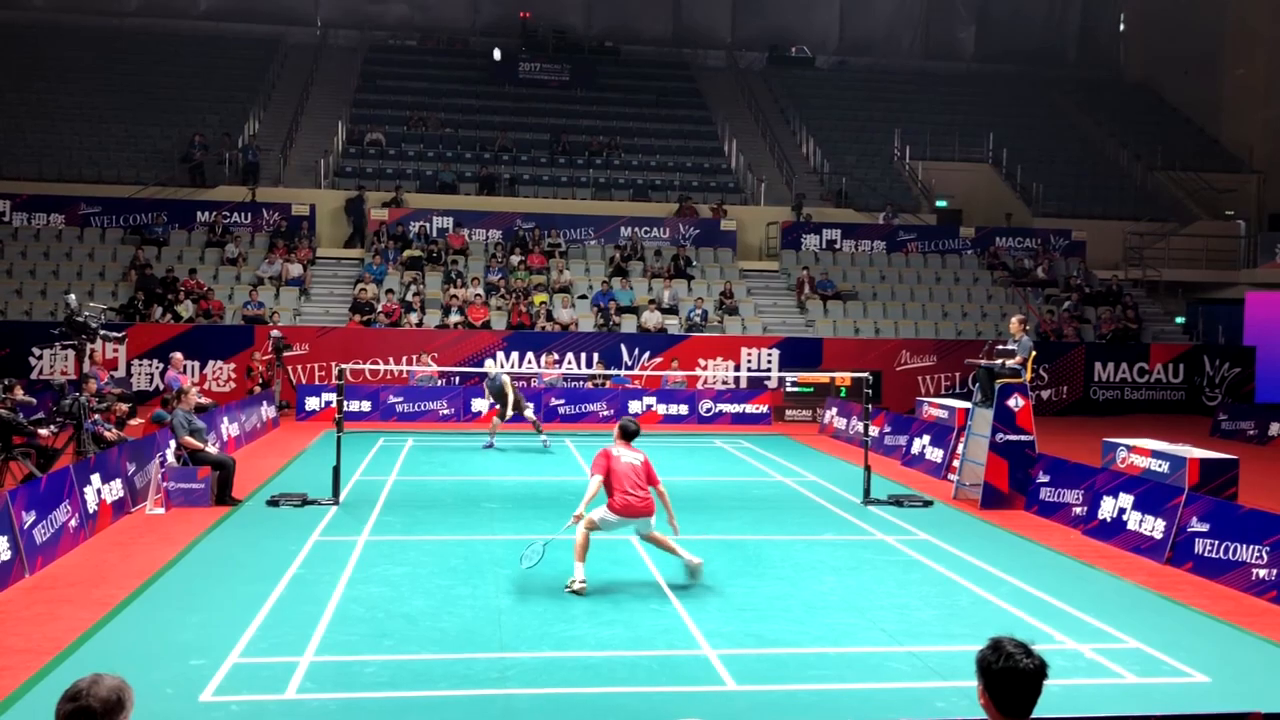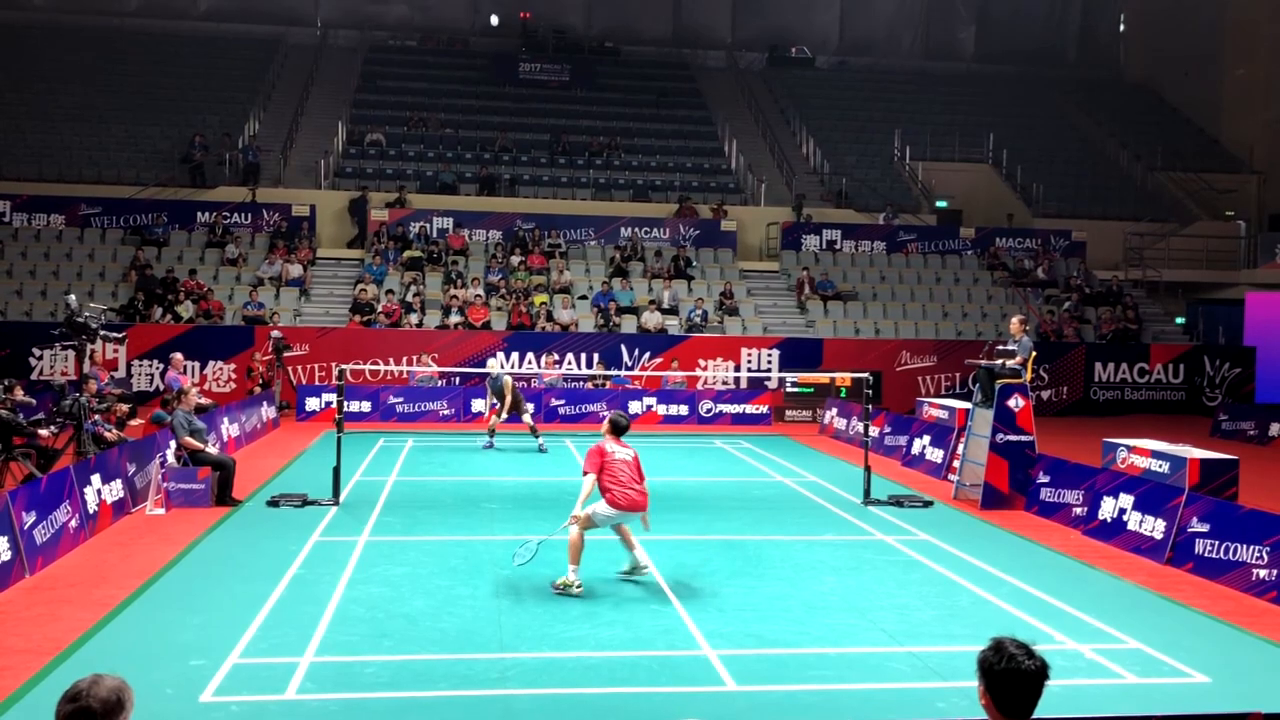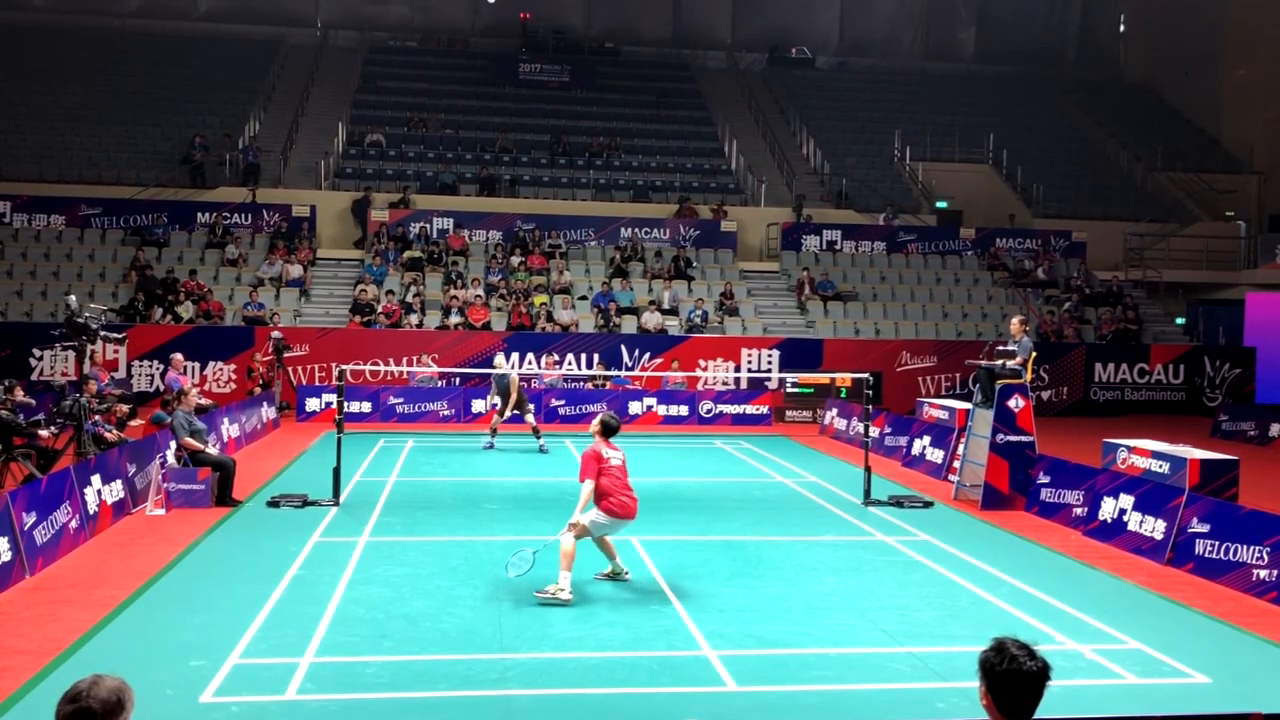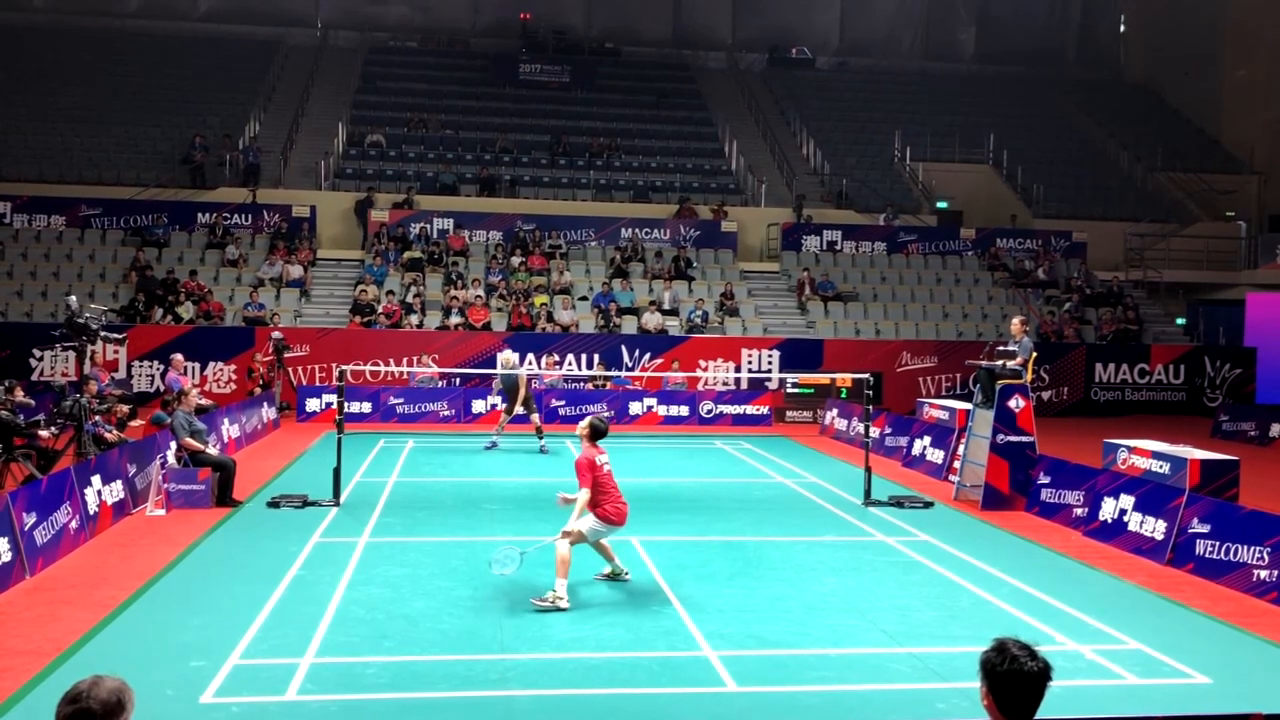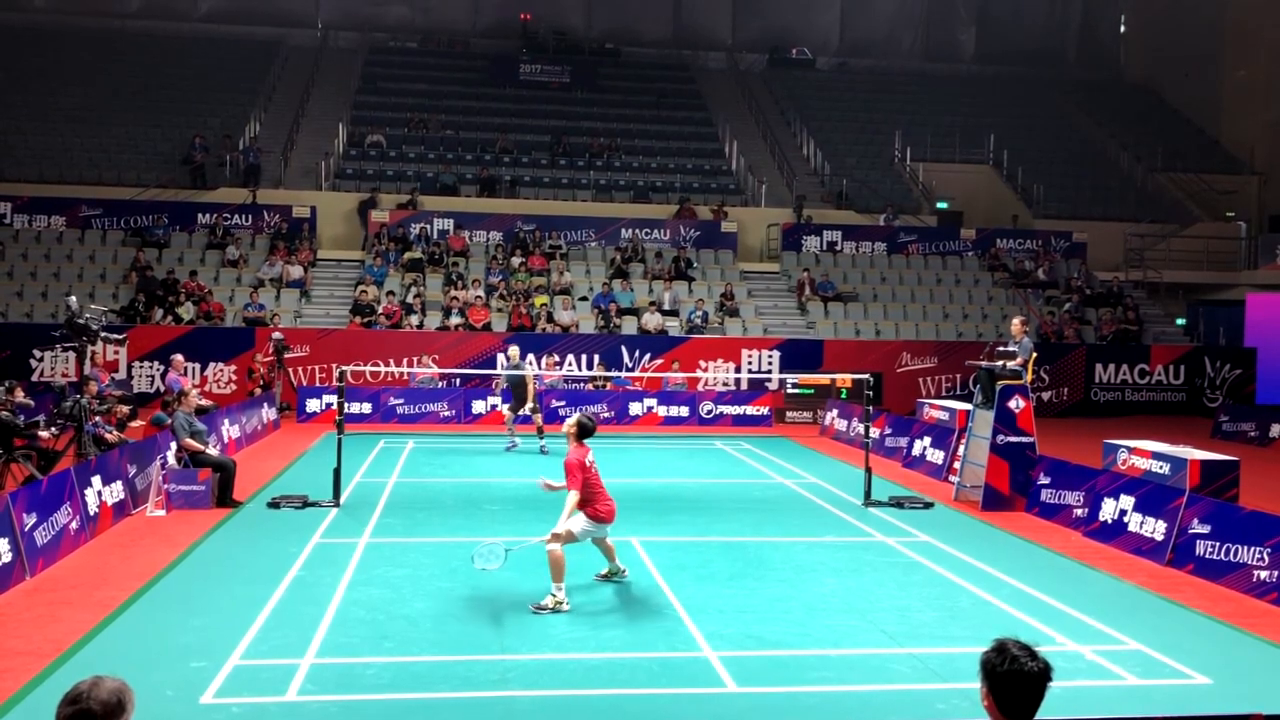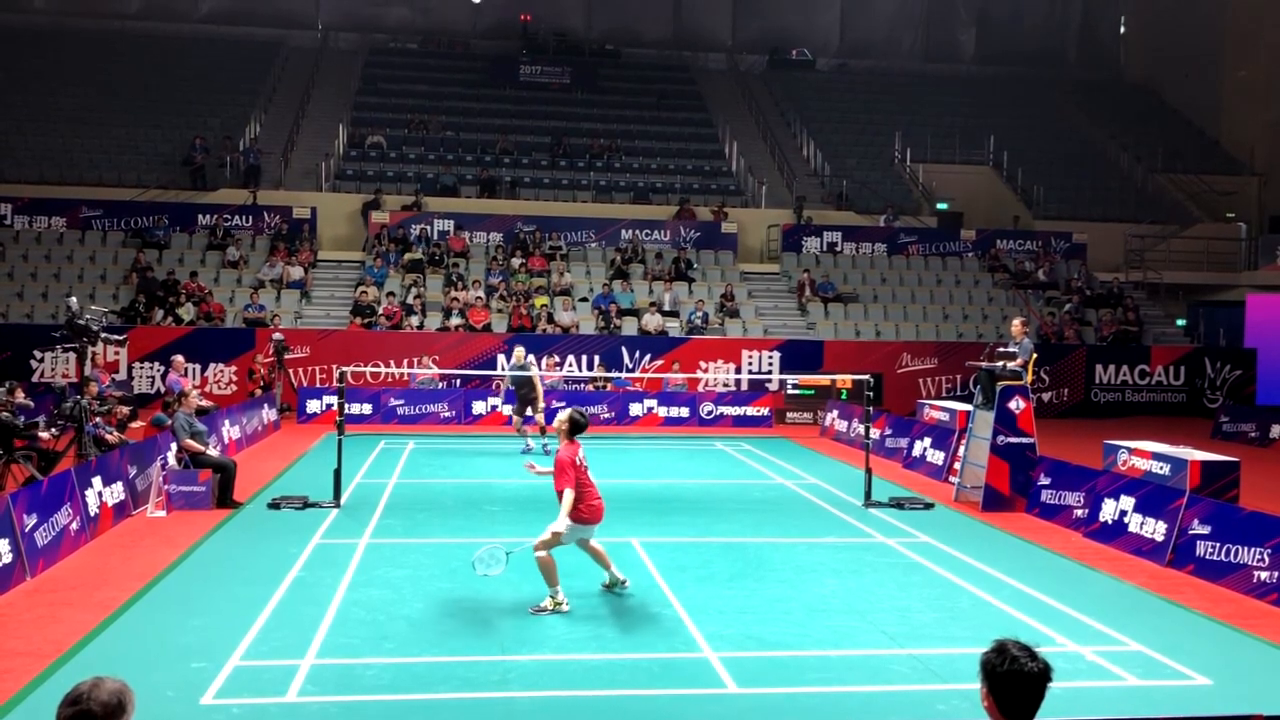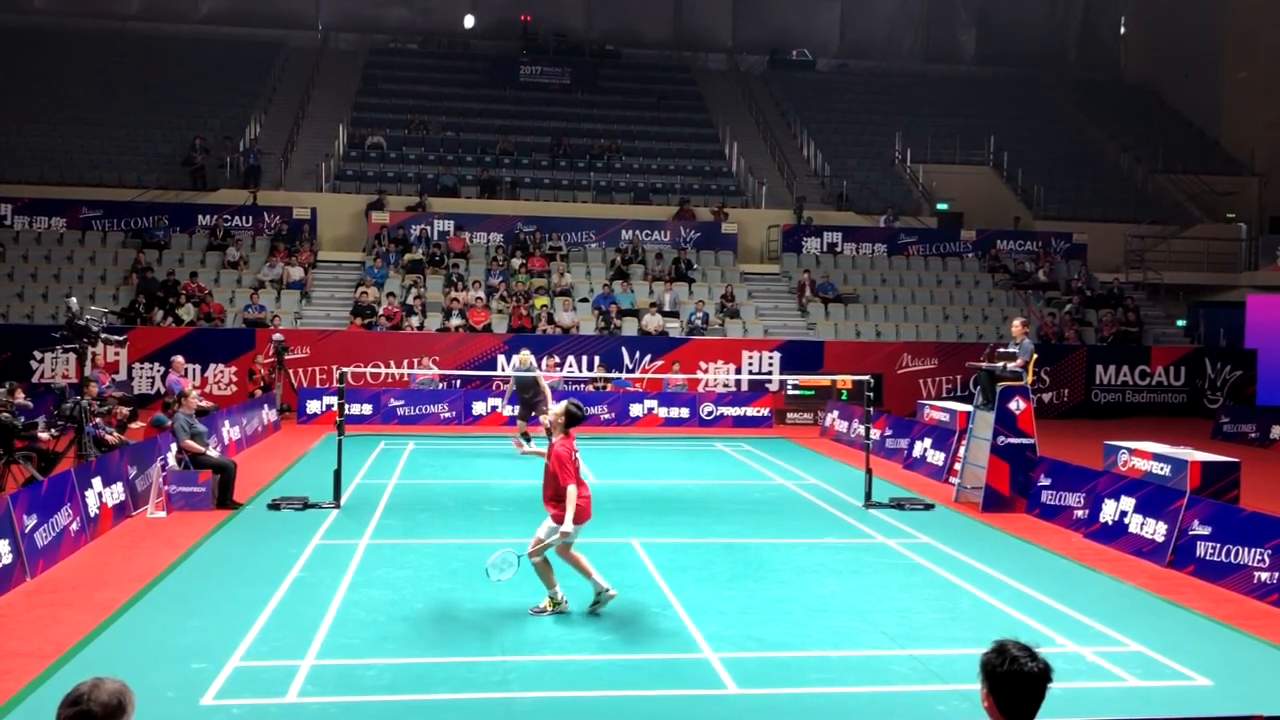
dt=0.4s
person 1, frame 1
left shoulder: (606, 453)
right shoulder: (641, 456)
left elbow: (597, 480)
right elbow: (660, 489)
left wrist: (582, 506)
right wrist: (671, 516)
left hip: (620, 508)
right hip: (646, 508)
left knee: (583, 527)
right knee: (647, 534)
left ankle: (578, 579)
right ankle: (688, 558)
person 1, frame 2
left shoulder: (598, 448)
right shoulder: (630, 451)
left elbow: (590, 479)
left wrist: (578, 507)
right wrist: (644, 514)
left hip: (619, 502)
right hip: (640, 503)
left knee: (577, 526)
right knee: (616, 521)
left ankle: (572, 581)
right ankle: (639, 563)
person 1, frame 3
left shoulder: (592, 452)
right shoulder: (618, 452)
left elbow: (589, 485)
left wrist: (577, 514)
left hip: (613, 509)
right hip: (630, 508)
left knee: (569, 535)
right knee: (596, 531)
left ankle: (562, 588)
right ankle: (618, 569)
person 1, frame 4
left shoulder: (584, 458)
right shoulder: (600, 453)
left elbow: (586, 493)
left wrist: (571, 522)
right wrist: (574, 498)
left hip: (606, 515)
right hip: (619, 511)
left knee: (563, 540)
right knee: (590, 535)
left ankle: (559, 595)
right ankle: (618, 570)
person 1, frame 5
left shoulder: (573, 458)
right shoulder: (584, 450)
left elbow: (575, 494)
left wrist: (561, 524)
right wrist: (557, 486)
left hip: (595, 513)
right hip: (606, 508)
left knee: (553, 542)
right knee: (598, 537)
left ankle: (558, 598)
right ankle: (616, 569)
person 1, frame 6
left shoulder: (563, 455)
right shoulder: (574, 446)
left elbow: (569, 491)
left wrist: (561, 521)
right wrist: (543, 471)
left hip: (582, 513)
right hip: (593, 507)
left knee: (540, 547)
right knee: (584, 542)
left ankle: (557, 600)
right ankle: (616, 578)
person 1, frame 7
left shoulder: (560, 449)
right shoulder: (565, 438)
left elbow: (571, 487)
left wrist: (567, 521)
right wrist: (530, 450)
left hip: (567, 511)
right hip: (580, 506)
left knee: (535, 551)
right knee: (564, 550)
left ankle: (556, 600)
right ankle: (601, 587)
